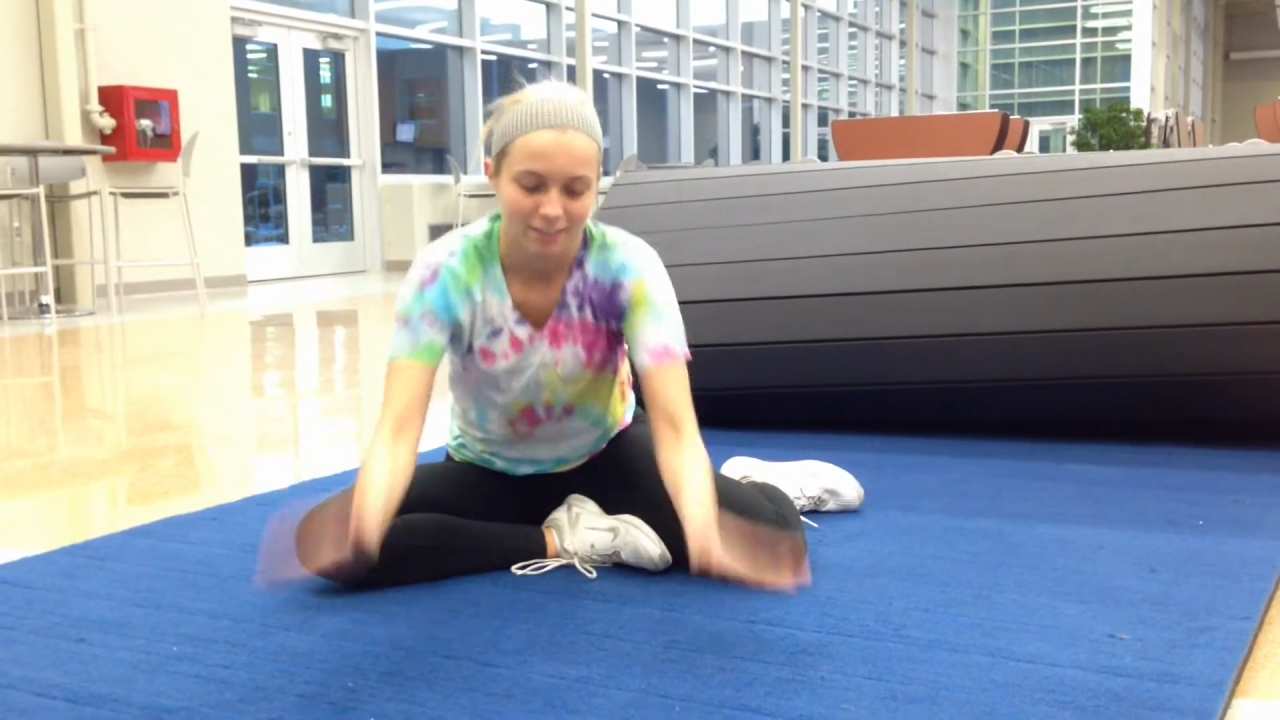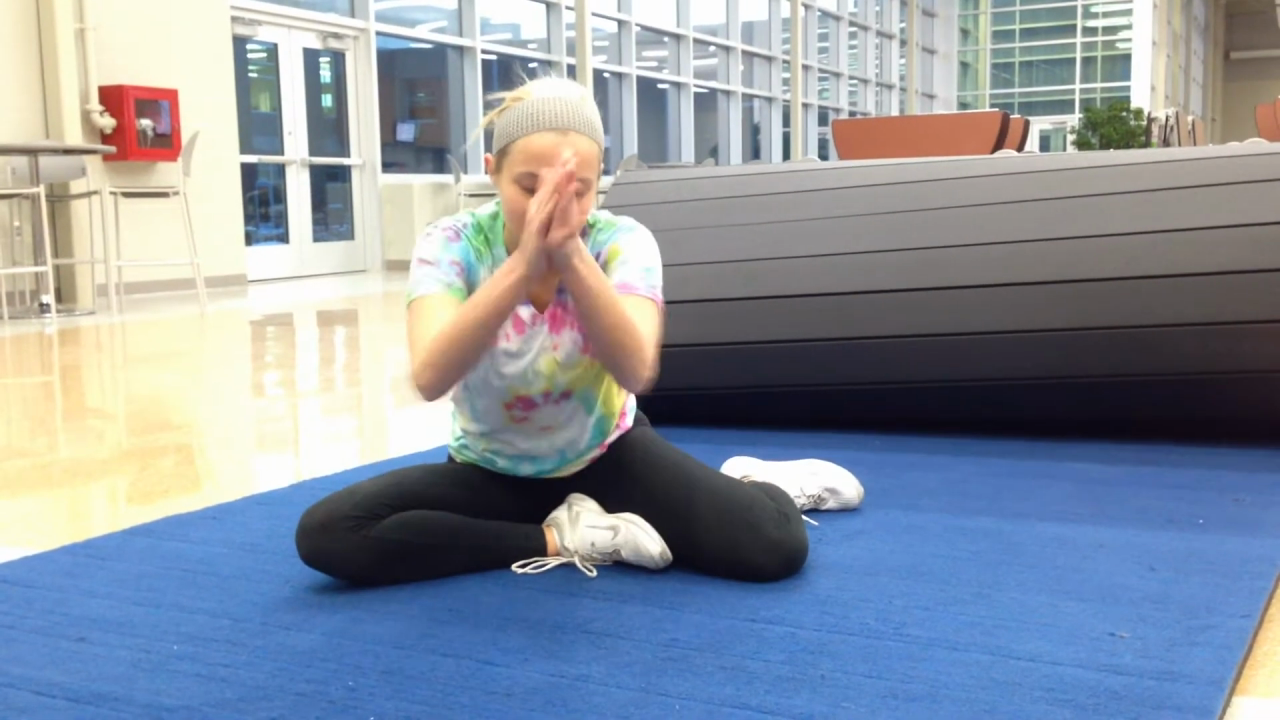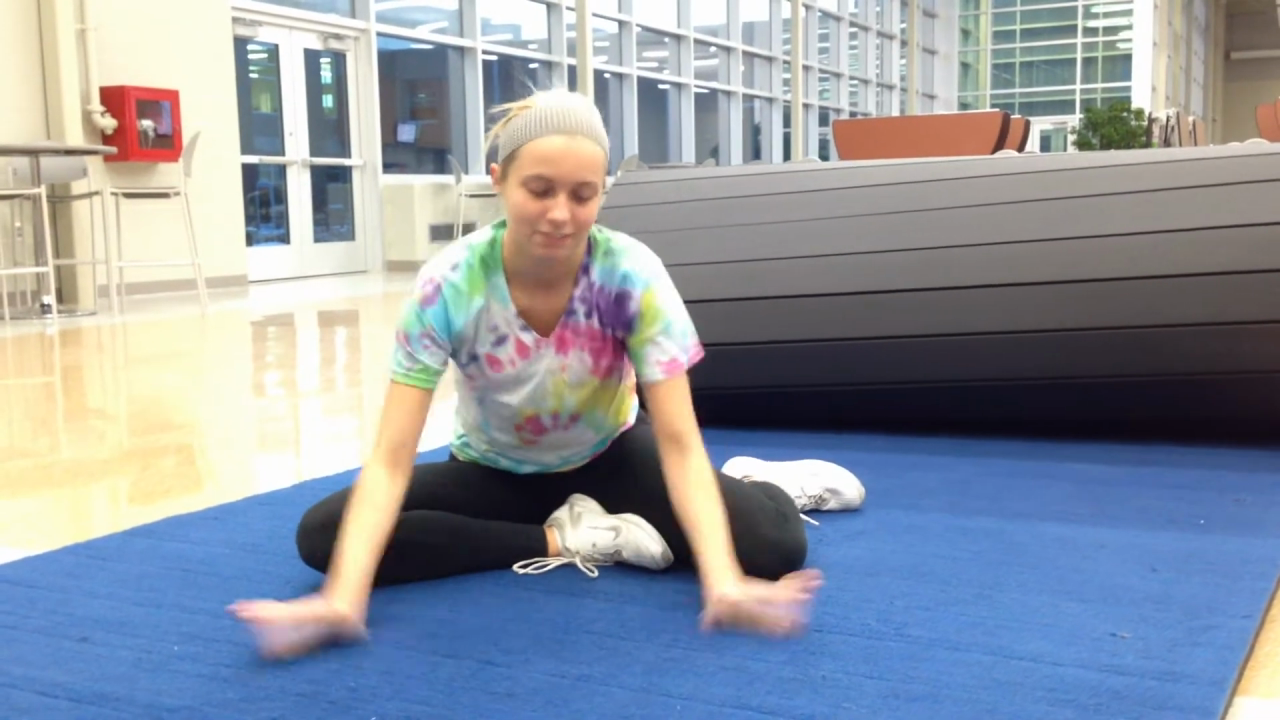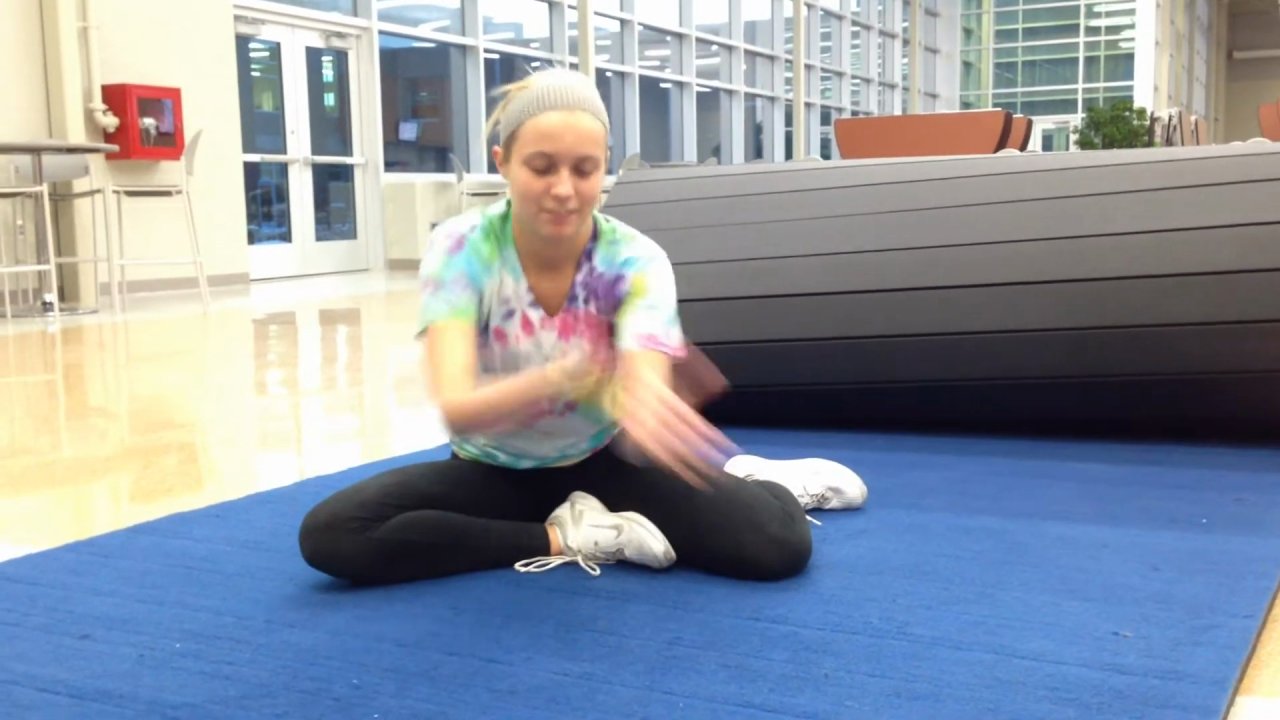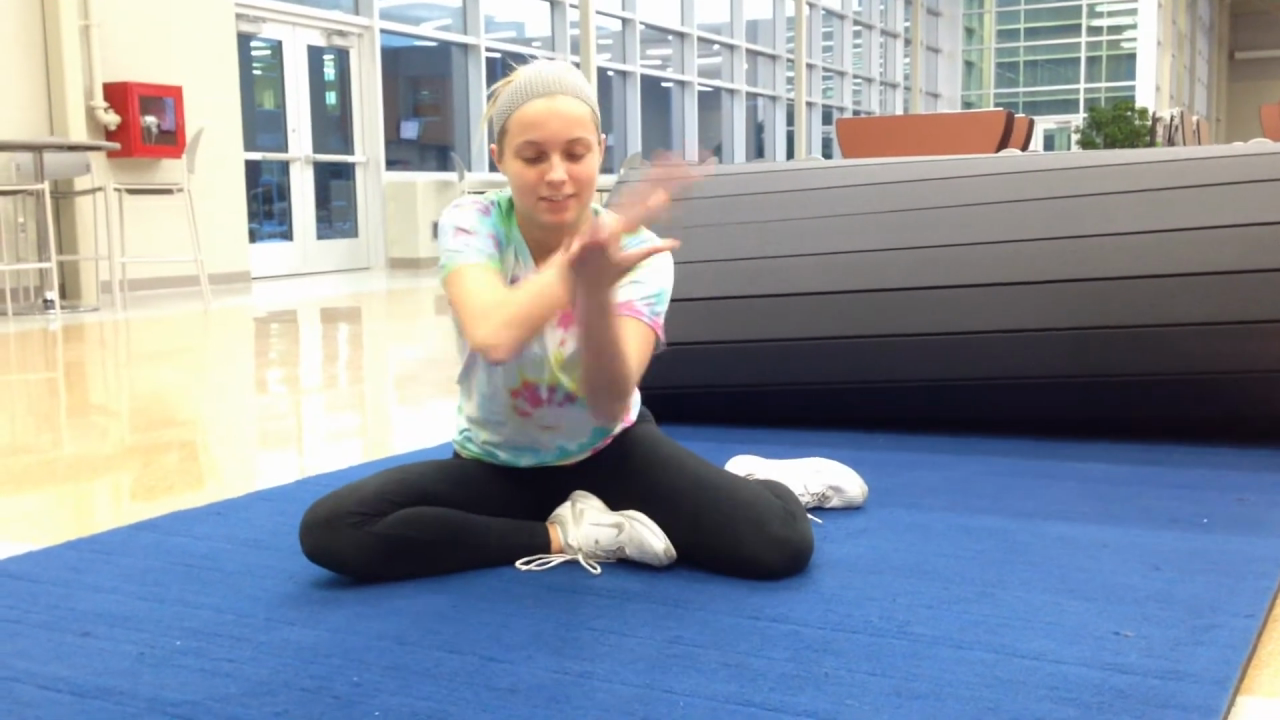
dt=0.2s
person 1, frame 1
left shoulder: (629, 267)
right shoulder: (445, 271)
left elbow: (674, 423)
right elbow: (398, 428)
left wrist: (704, 529)
right wrist: (362, 525)
left hip: (606, 458)
right hip: (486, 474)
left knee: (770, 535)
right ankle: (565, 539)
person 1, frame 2
left shoulder: (624, 241)
right shoulder: (451, 243)
left elbow: (637, 371)
right elbow: (430, 378)
left wrist: (566, 251)
right wrist: (525, 260)
left hip: (607, 458)
right hip: (490, 472)
left knee: (776, 544)
right knee: (325, 535)
right ankle: (565, 539)
person 1, frame 3
left shoulder: (632, 274)
right shoulder: (448, 284)
left elbow: (680, 444)
right elbow: (390, 461)
left wrist: (723, 579)
right wrist: (342, 599)
left hip: (610, 459)
right hip: (490, 474)
left knee: (773, 544)
right knee: (320, 535)
right ankle: (566, 539)
person 1, frame 4
left shoulder: (636, 263)
right shoulder: (460, 248)
left elbow: (647, 402)
right elbow: (457, 410)
left wrist: (642, 415)
right wrist: (564, 373)
left hip: (604, 459)
right hip: (492, 470)
left knee: (771, 544)
right knee: (329, 534)
right ankle: (569, 538)
person 1, frame 5
left shoulder: (636, 248)
right shoulder: (471, 224)
left elbow: (608, 403)
right elbow: (496, 338)
left wrist: (595, 278)
right wrist: (582, 255)
left hip: (611, 453)
right hip: (495, 465)
left knee: (780, 541)
right knee: (330, 531)
right ankle: (569, 536)
